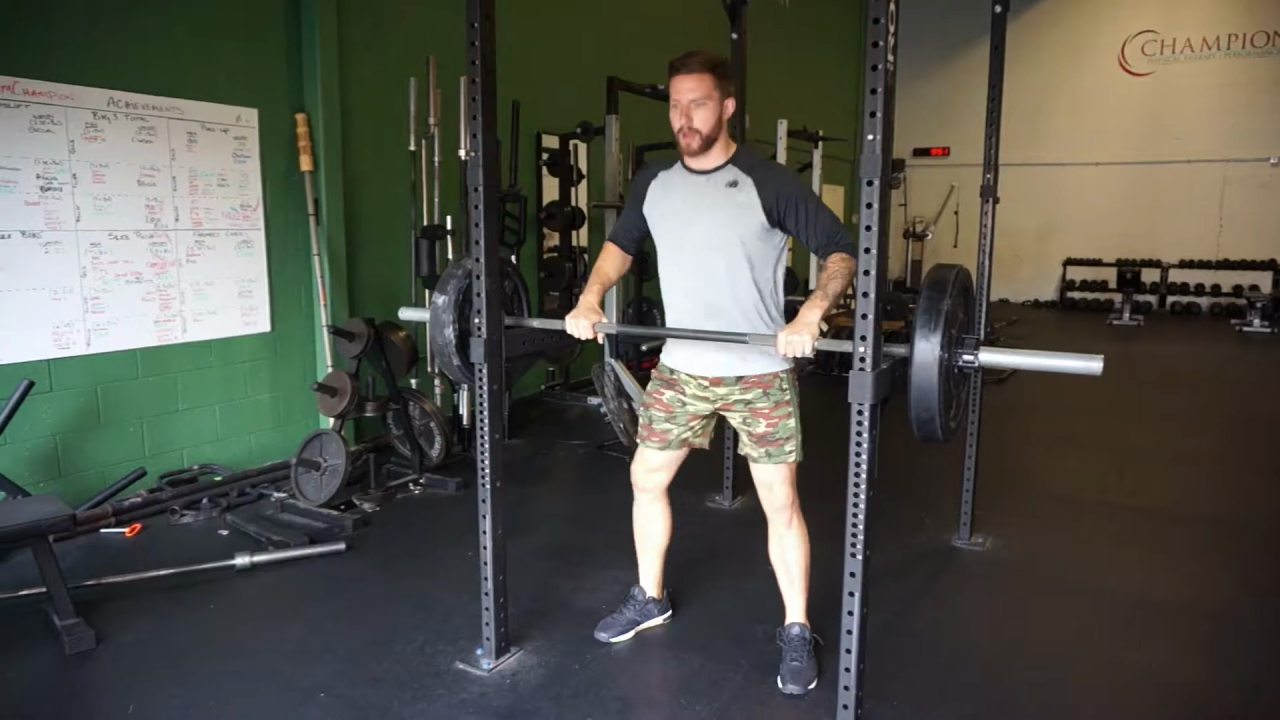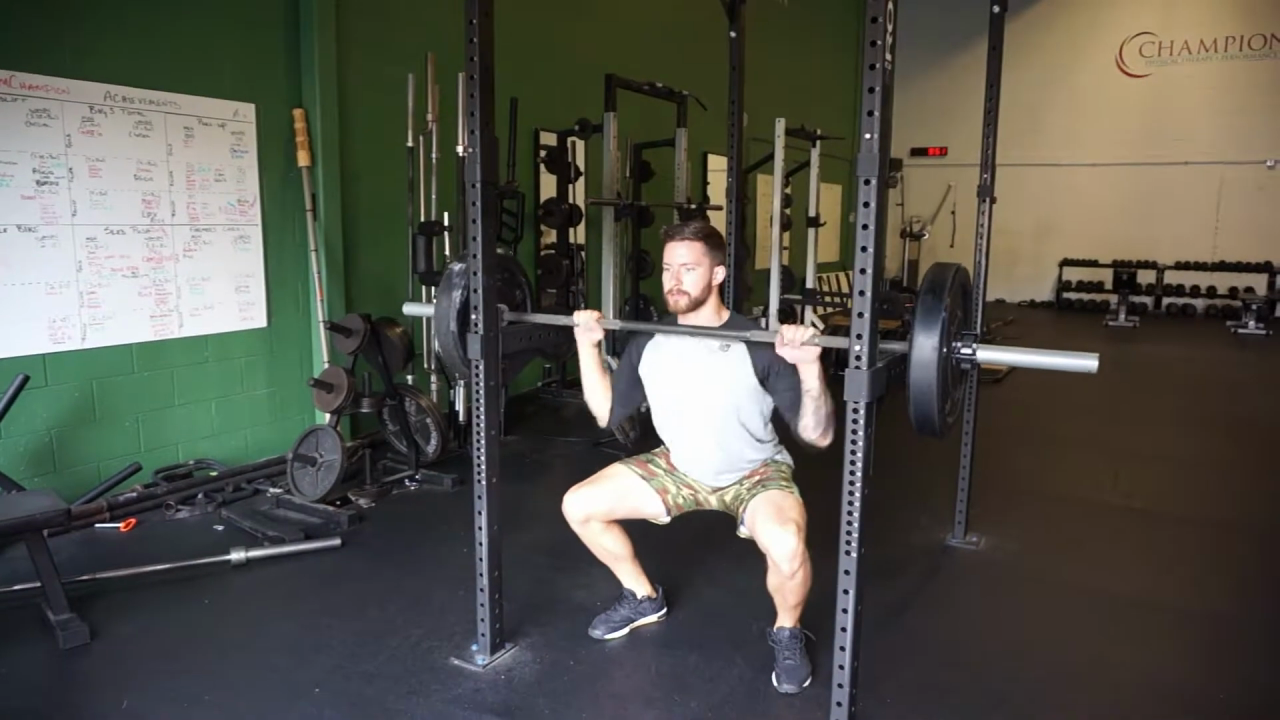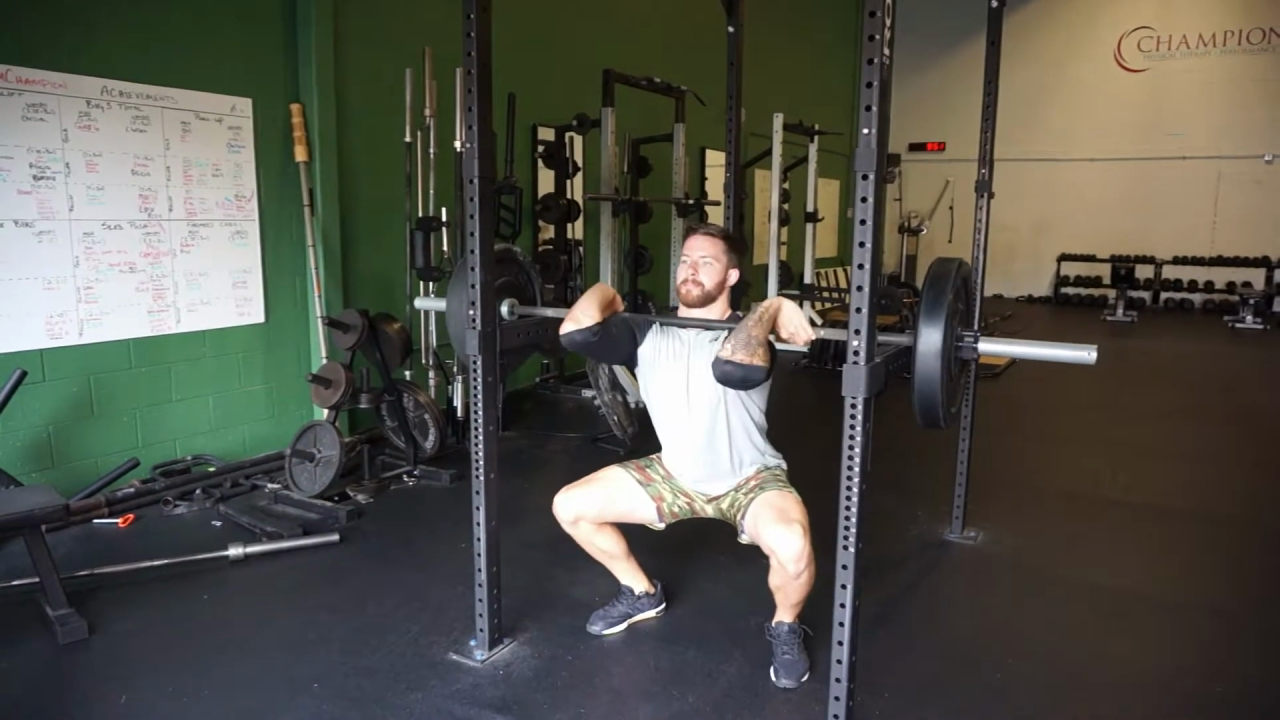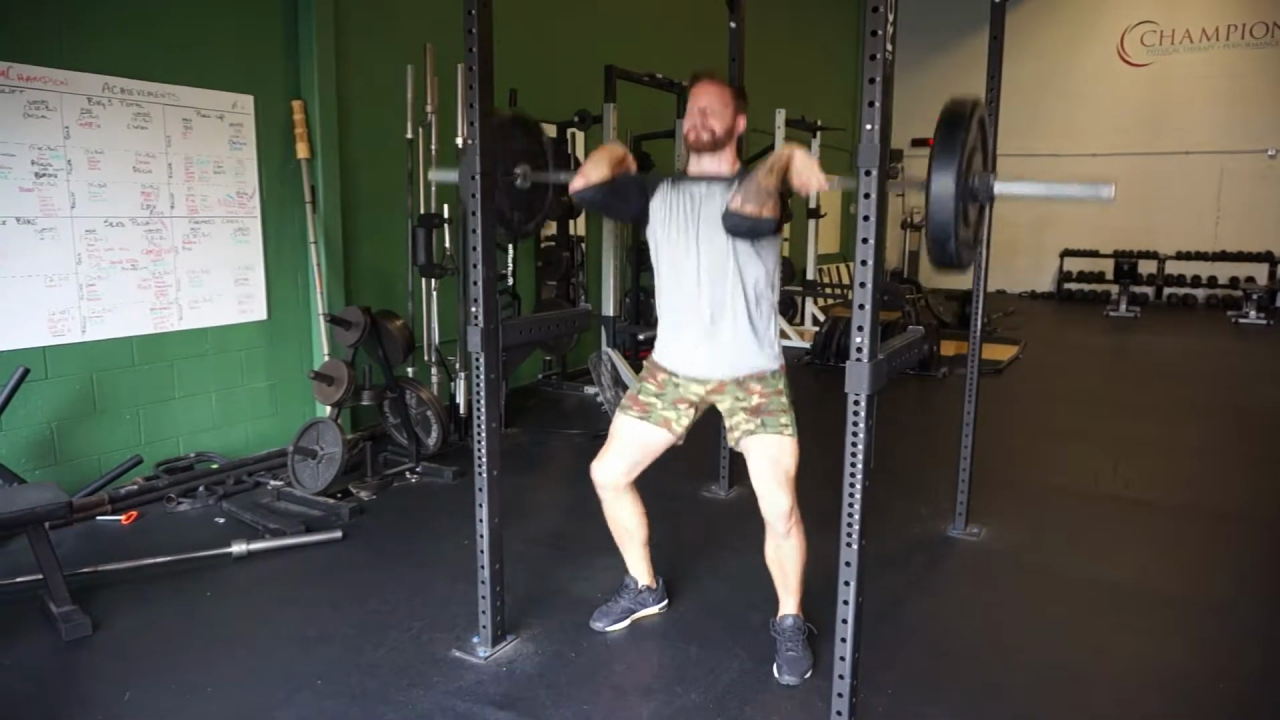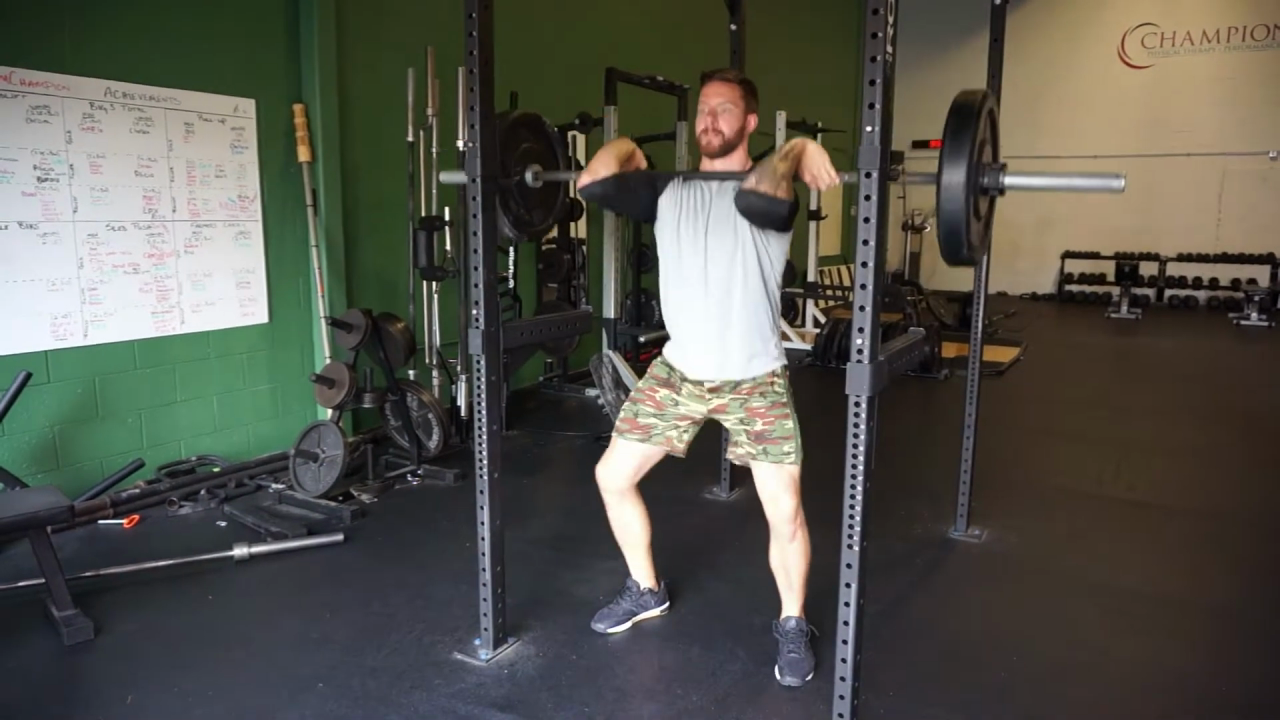
dt=1s
person 1, frame 1
left shoulder: (767, 181)
right shoulder: (654, 181)
left elbow: (841, 249)
right elbow: (621, 244)
left wrist: (812, 313)
right wrist: (589, 298)
left hip: (758, 368)
right hip: (682, 365)
left knee: (780, 501)
right knee: (647, 479)
left ankle: (797, 633)
right ankle: (649, 599)
person 1, frame 2
left shoulder: (756, 347)
right shoulder: (646, 343)
left elbow: (819, 435)
right elbow: (608, 413)
left wrist: (806, 363)
right wrist: (587, 343)
left hip: (754, 473)
right hip: (679, 467)
left knee: (785, 544)
right knee: (578, 506)
left ankle: (786, 634)
right ankle: (643, 597)
person 1, frame 3
left shoulder: (746, 337)
right shoulder: (648, 333)
left elbow: (734, 369)
right elbow: (575, 333)
left wrist: (772, 308)
right wrist: (603, 292)
left hip: (748, 479)
right hip: (674, 475)
left knee: (791, 545)
right knee: (568, 507)
left ankle: (785, 629)
right ankle: (641, 593)
person 1, frame 4
left shoulder: (756, 186)
right shoulder: (657, 191)
left elbow: (744, 218)
right elbow: (585, 192)
left wrist: (786, 160)
right wrist: (613, 153)
left hip: (750, 372)
right hip: (672, 366)
left knee: (779, 505)
right knee: (608, 475)
left ankle: (790, 622)
right ankle: (644, 587)
person 1, frame 5
left shoulder: (770, 188)
right shoulder: (667, 191)
left elbow: (756, 197)
right elbow: (592, 185)
left wrist: (798, 151)
right wrist: (625, 148)
left hip: (753, 378)
right hip: (678, 371)
left knee: (785, 510)
right knee: (612, 476)
left ankle: (792, 624)
right ankle: (646, 590)
